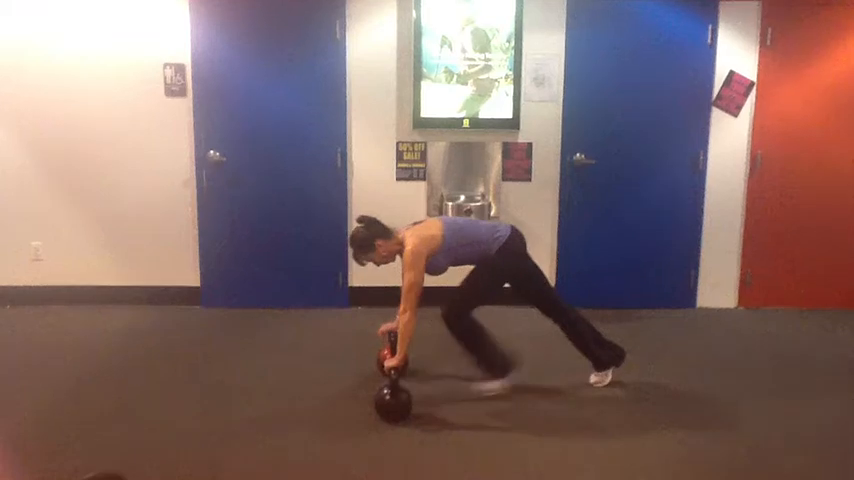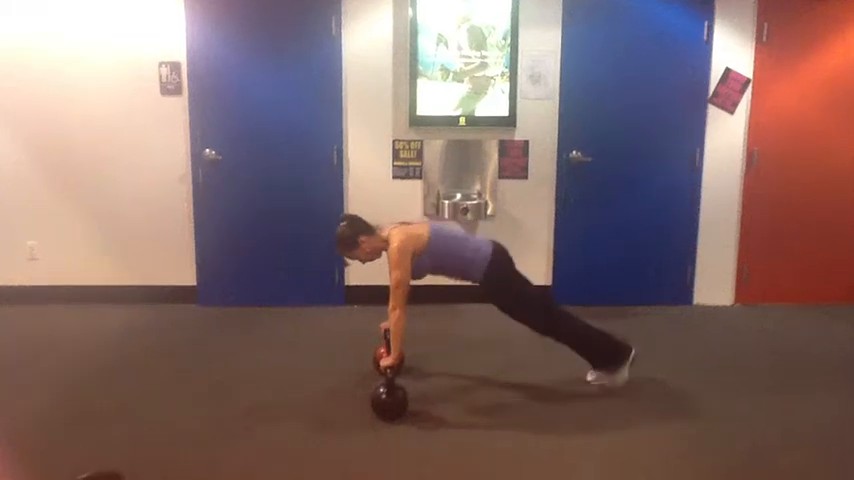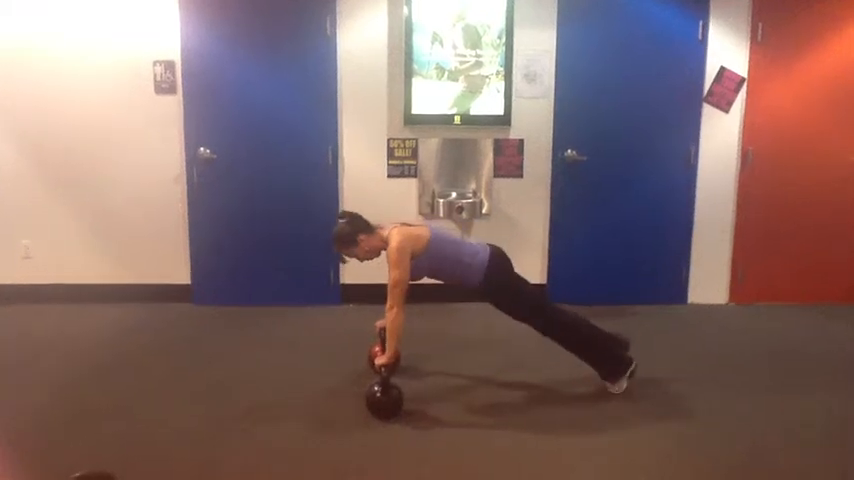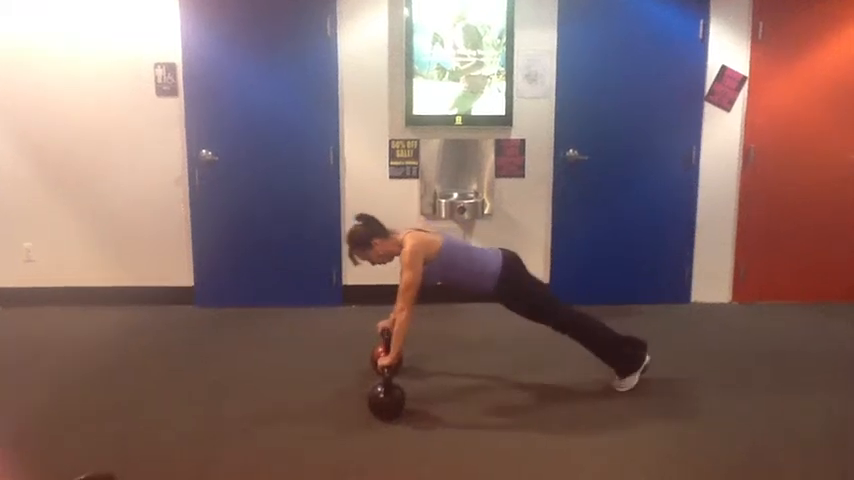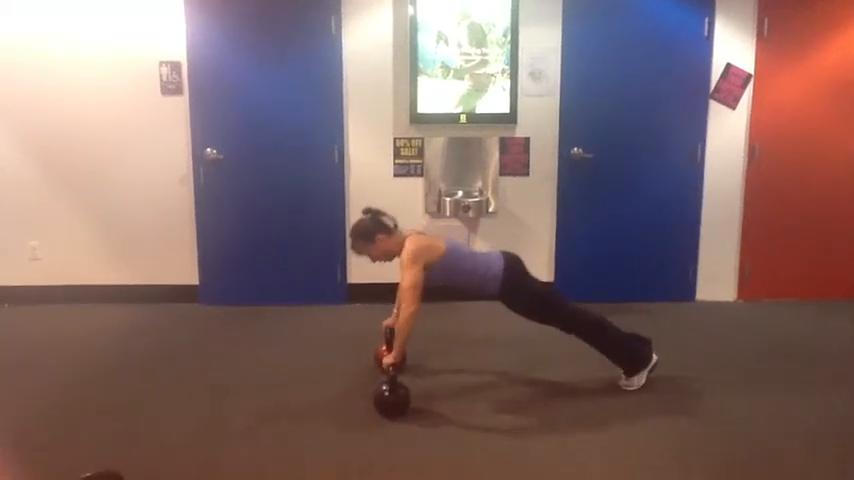
dt=0.3s
person 1, frame 1
left shoulder: (414, 246)
right shoulder: (405, 239)
left elbow: (410, 307)
right elbow: (409, 291)
left wrist: (399, 357)
right wrist: (398, 323)
left hip: (503, 248)
right hip: (506, 243)
left knee: (455, 313)
right knee: (551, 305)
left ankle: (499, 371)
right ankle: (607, 358)
person 1, frame 2
left shoulder: (397, 245)
right shoulder: (392, 235)
left elbow: (397, 305)
left wrist: (394, 356)
right wrist: (394, 323)
left hip: (491, 267)
right hip: (490, 258)
left knee: (542, 318)
right knee: (543, 312)
left ankle: (615, 354)
right ankle: (608, 361)
person 1, frame 3
left shoulder: (397, 245)
right shoulder: (392, 235)
left elbow: (396, 305)
left wrist: (388, 355)
right wrist: (388, 321)
left hip: (488, 272)
right hip: (487, 263)
left knee: (545, 318)
right knee: (544, 310)
left ankle: (618, 367)
right ankle: (611, 346)
person 1, frame 4
left shoulder: (411, 249)
right shoulder: (406, 241)
left elbow: (406, 307)
right elbow: (406, 293)
left wrist: (392, 356)
right wrist: (391, 320)
left hip: (502, 277)
right hip: (500, 268)
left knee: (559, 318)
right knee: (559, 314)
left ankle: (630, 362)
right ankle: (631, 350)
person 1, frame 5
left shoulder: (411, 252)
right shoulder: (409, 242)
left elbow: (410, 308)
right elbow: (411, 289)
left wrist: (396, 353)
right wrist: (395, 317)
left hip: (505, 277)
right hip: (501, 270)
left knee: (566, 317)
right knee: (565, 315)
left ankle: (638, 359)
right ankle: (636, 349)
